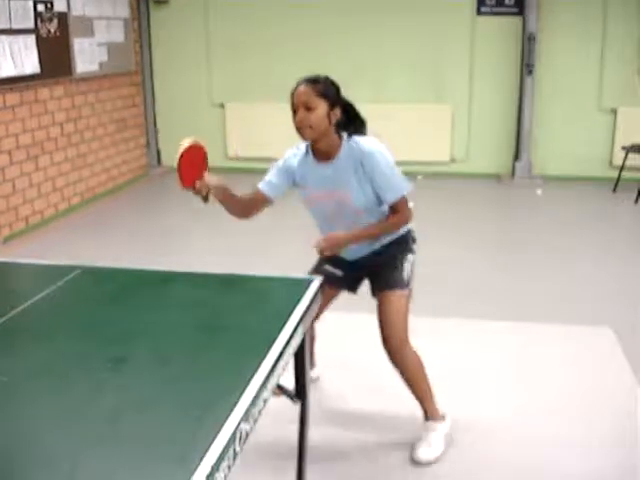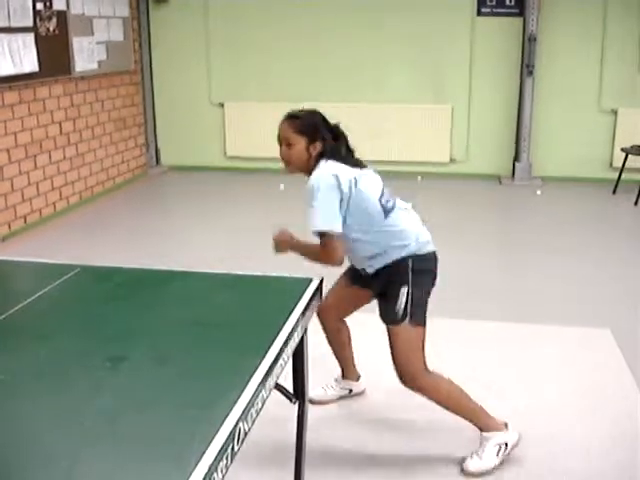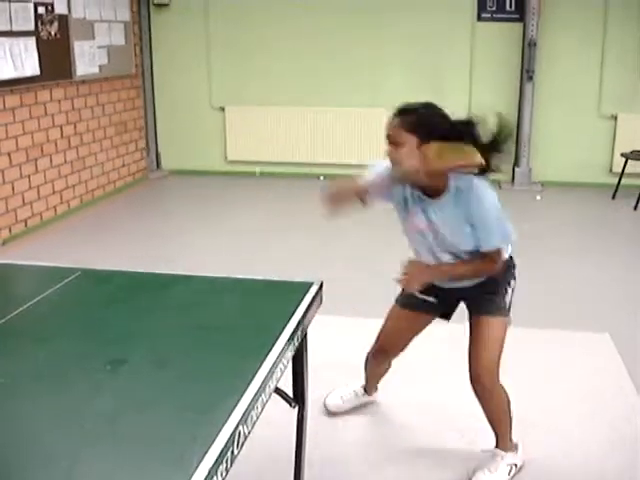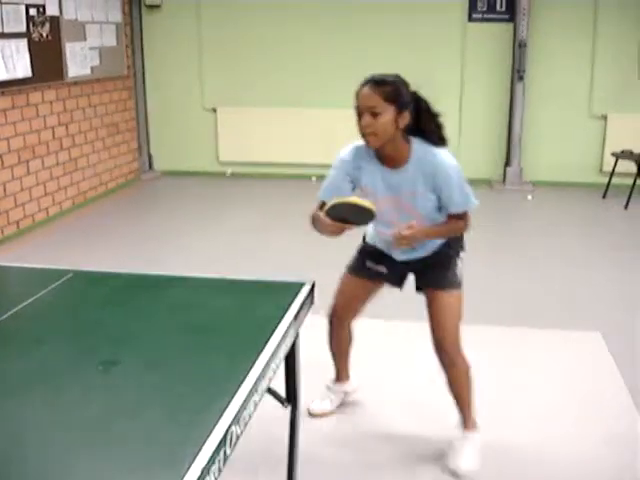
dt=0.5s
person 1, frame 1
left shoulder: (368, 153)
right shoulder: (294, 163)
left elbow: (402, 216)
right elbow: (247, 207)
left wrist: (347, 236)
right wrist: (217, 189)
left hip: (390, 247)
right hip: (341, 251)
left knee: (395, 343)
left ankle: (435, 420)
right ankle: (305, 370)
person 1, frame 2
left shoulder: (323, 180)
right shoulder: (344, 171)
left elbow: (332, 255)
left wrist: (292, 244)
left hip: (406, 263)
right hip: (379, 259)
left knee: (411, 374)
right knee: (327, 311)
left ankle: (495, 430)
right ankle: (351, 379)
person 1, frame 3
left shoulder: (476, 194)
right shoulder: (393, 180)
left elbow: (494, 261)
right elbow: (334, 199)
left wrist: (433, 271)
right wrist: (368, 186)
left hip: (487, 281)
right hip: (431, 278)
left knee: (483, 376)
right knee: (382, 351)
right ankle: (368, 390)
person 1, frame 4
left shoulder: (437, 162)
right shoulder: (353, 159)
left elbow: (460, 221)
right elbow: (319, 217)
left wrist: (422, 231)
right wrist: (328, 223)
left hip: (436, 251)
right hip: (381, 246)
left knee: (447, 344)
right knee: (339, 314)
left ankle: (469, 429)
right ankle: (341, 383)
